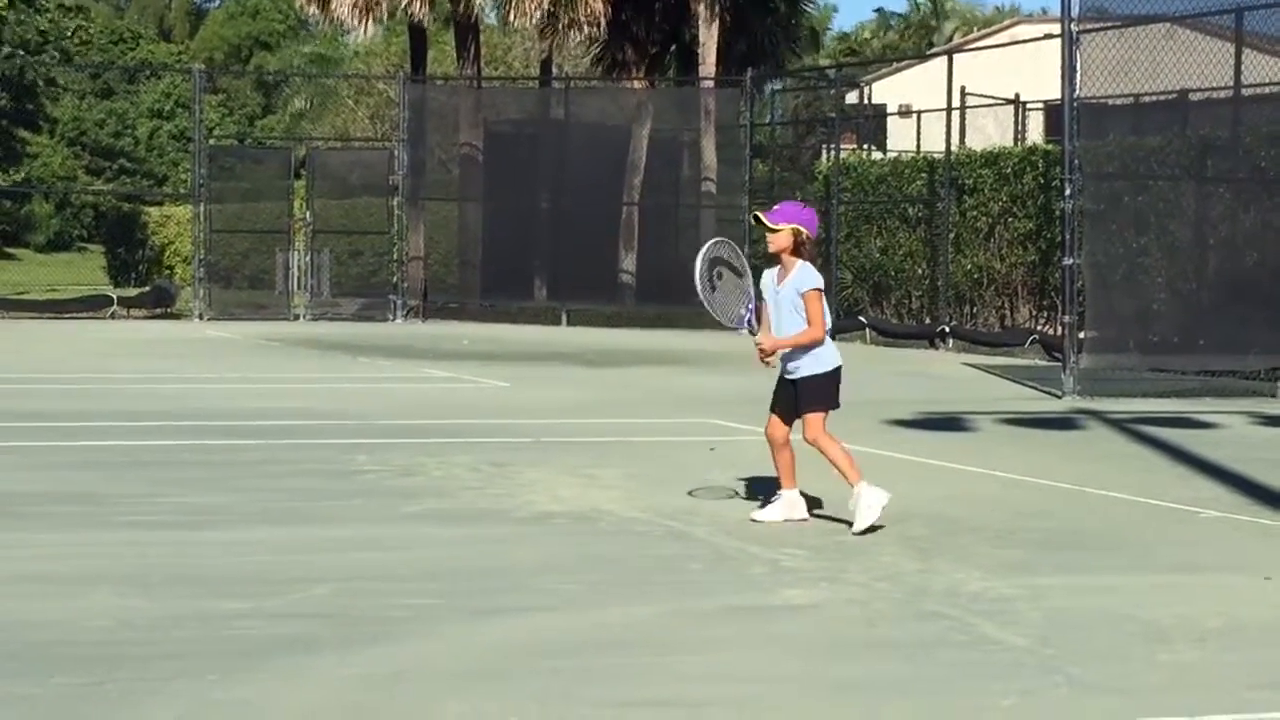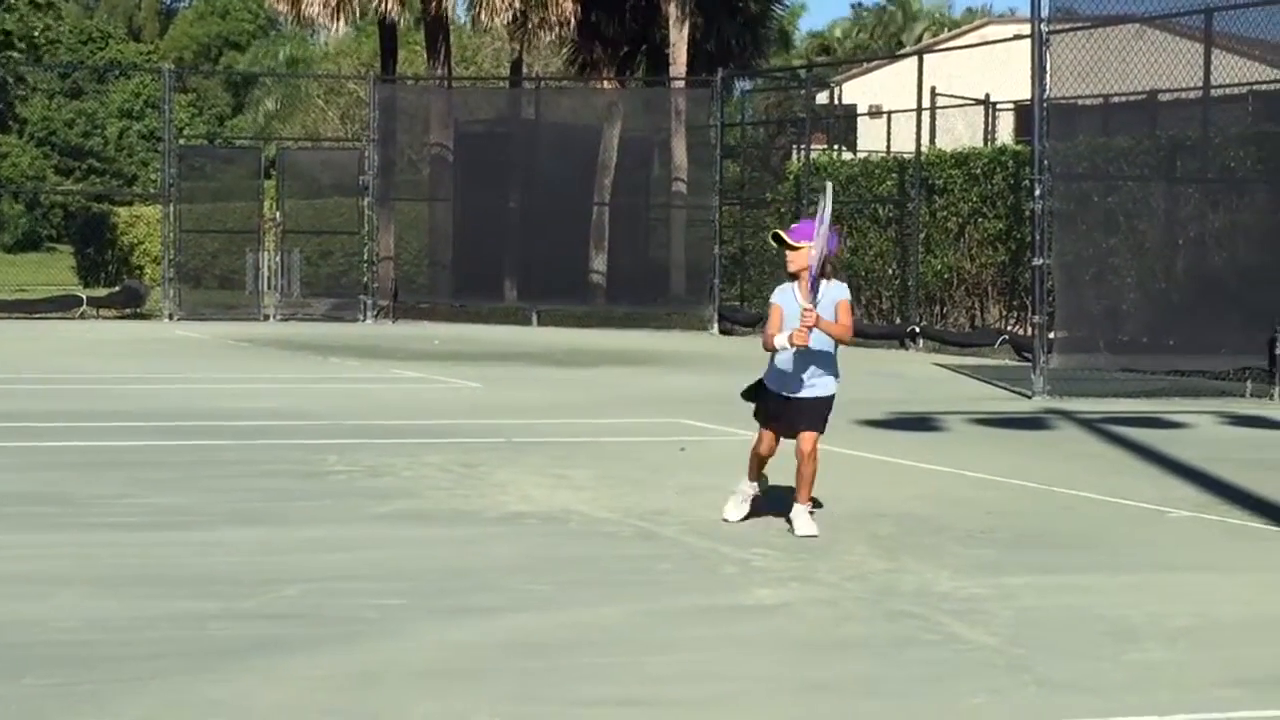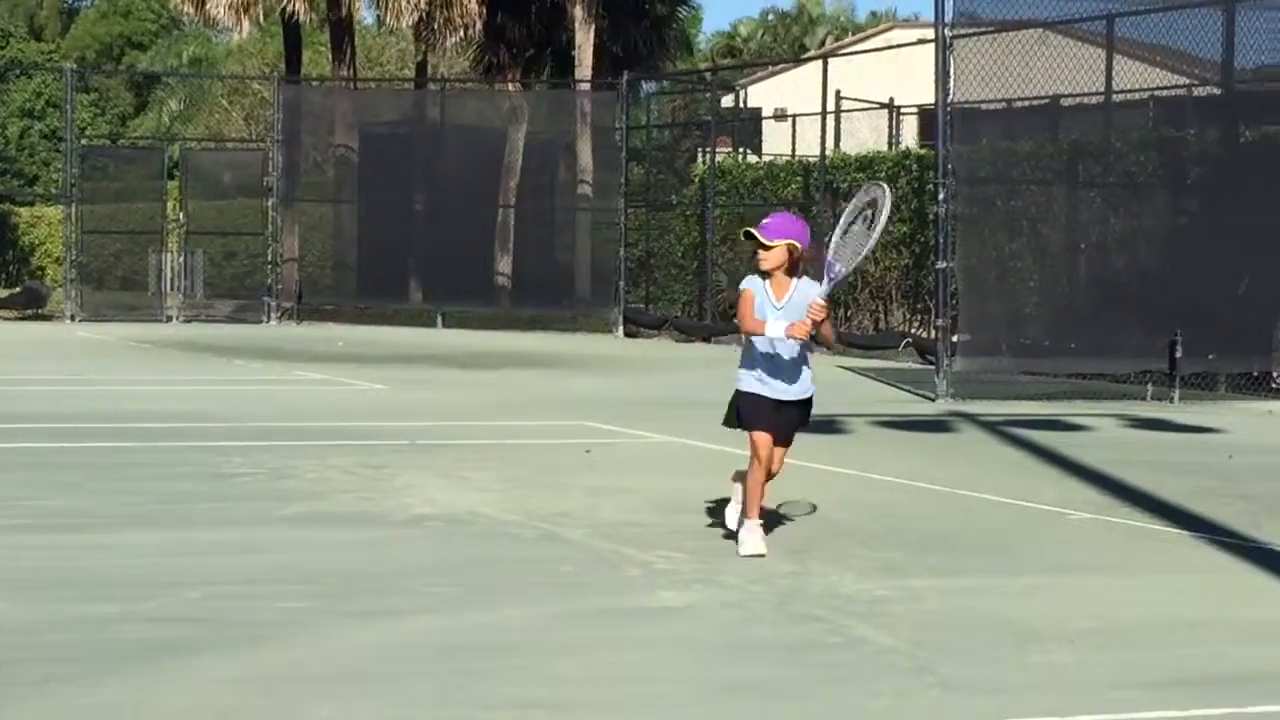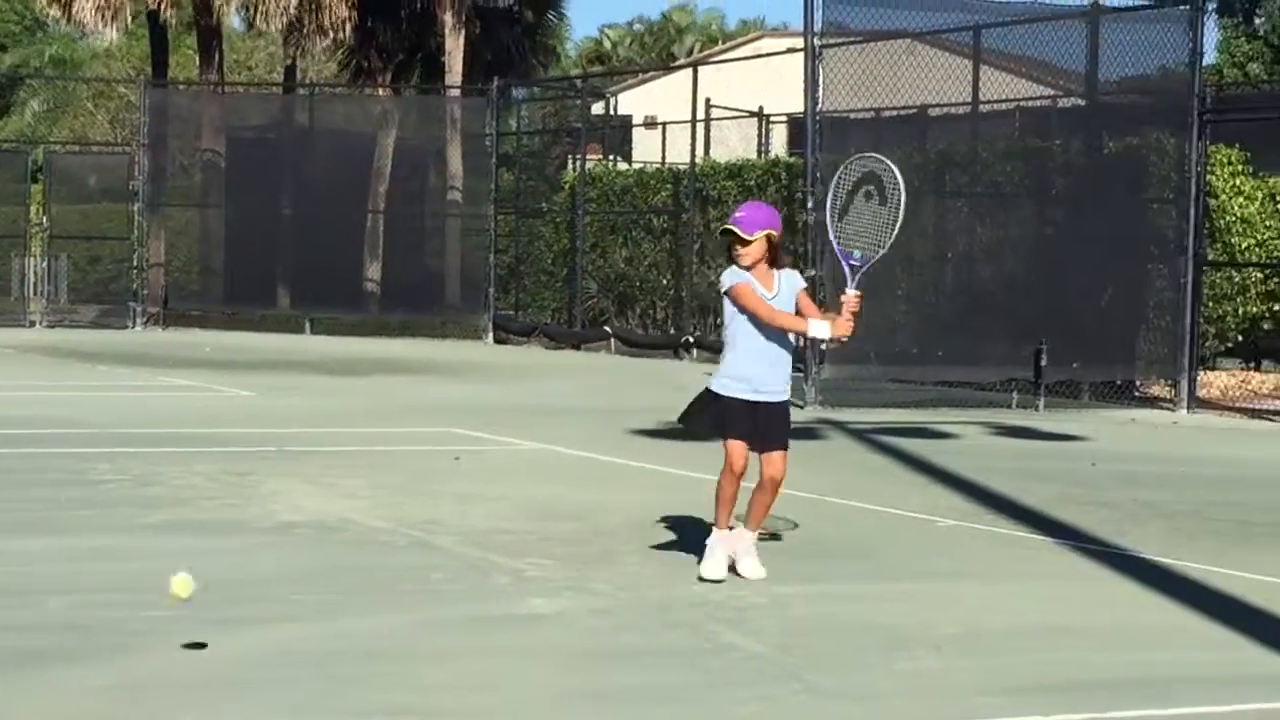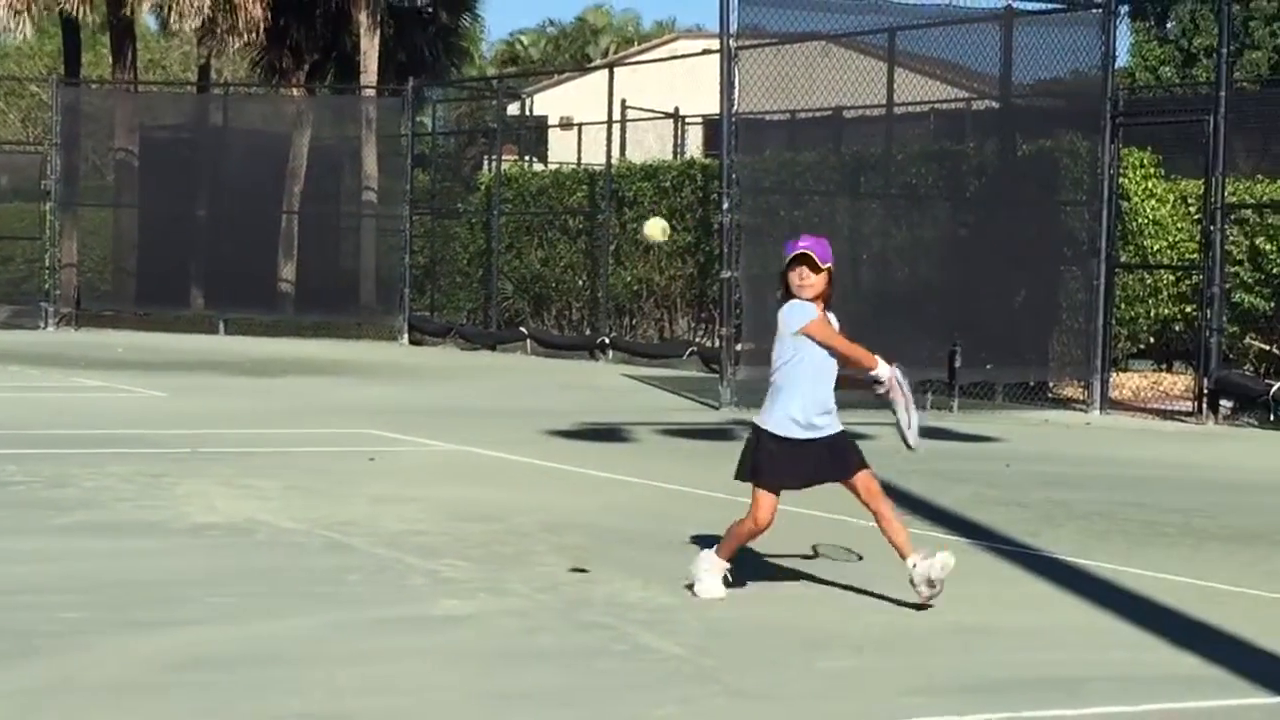
dt=0.3s
person 1, frame 1
left shoulder: (808, 277)
right shoulder: (768, 277)
left elbow: (818, 332)
right elbow: (767, 326)
left wrist: (779, 344)
right wrist: (765, 345)
left hip: (817, 369)
right hip: (792, 371)
left knee: (814, 433)
right knee: (775, 433)
left ankle: (864, 492)
right ankle: (790, 499)
person 1, frame 2
left shoulder: (837, 291)
right shoulder: (782, 293)
left elbow: (846, 333)
right elbow: (767, 340)
left wrist: (819, 323)
right wrist: (787, 339)
left hip: (818, 387)
right hip: (780, 383)
left knee: (807, 447)
right knee: (763, 448)
left ankle: (802, 509)
right ankle: (750, 486)
person 1, frame 3
left shoulder: (809, 290)
right shoulder: (752, 285)
left elbow: (829, 339)
right elbow: (746, 323)
left wrist: (819, 323)
right wrist: (782, 328)
left hip: (794, 389)
right hip: (756, 385)
left knee: (772, 466)
right knee: (762, 450)
left ankle: (742, 485)
right ankle: (750, 524)
person 1, frame 4
left shoulder: (790, 280)
right shoulder: (733, 279)
left elbow: (814, 322)
right elbow: (772, 318)
left wrist: (842, 316)
right wrist: (826, 328)
left hip: (774, 395)
right hip: (731, 391)
left knee: (773, 474)
right knee: (736, 462)
left ankle: (745, 537)
right ankle: (719, 537)
person 1, frame 5
left shoulder: (826, 319)
right shoulder: (795, 312)
right elbow: (849, 351)
left wrist: (876, 374)
right wrist: (882, 369)
left hip: (824, 429)
right hip: (781, 432)
left knee: (872, 491)
right knee: (760, 517)
left ankle: (915, 566)
right ankle: (713, 563)
